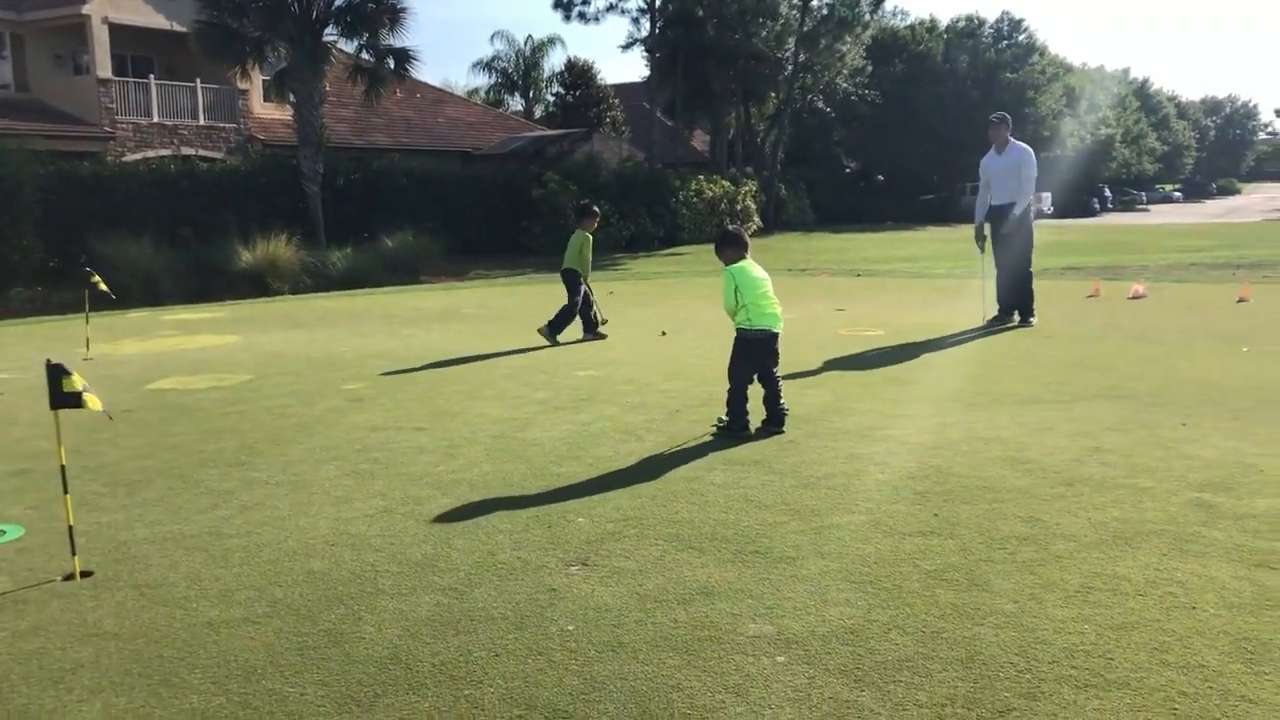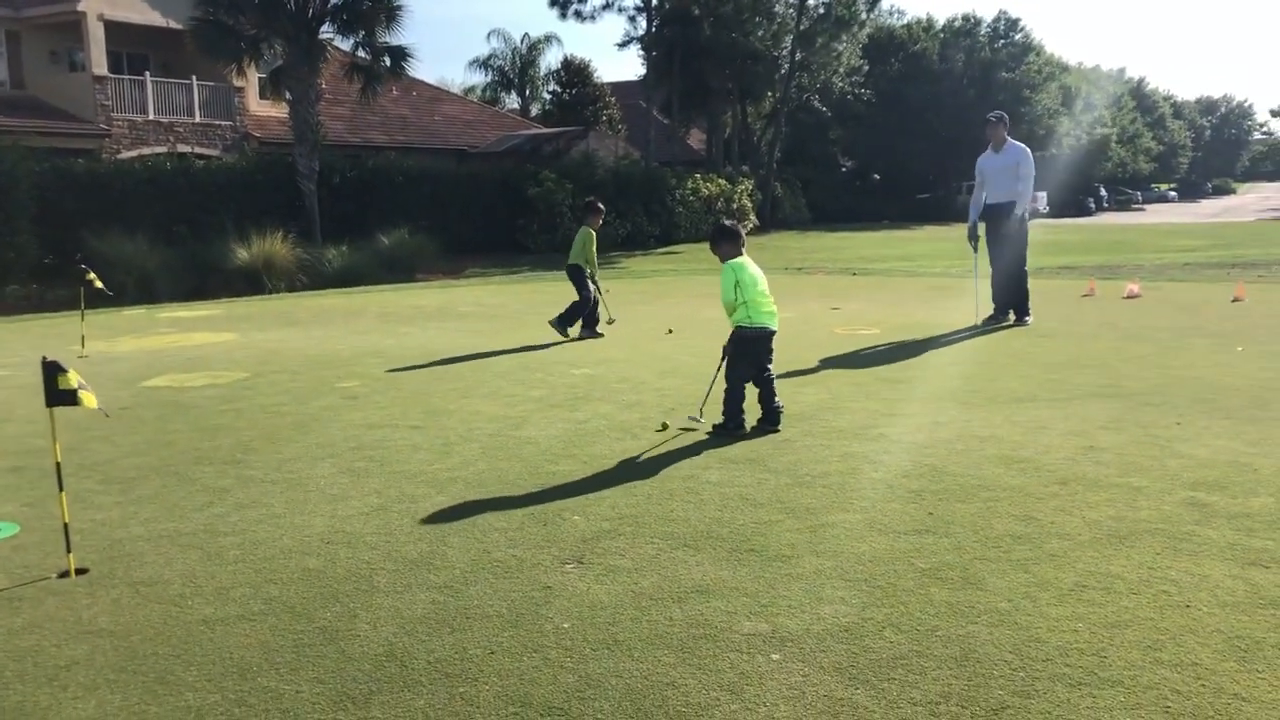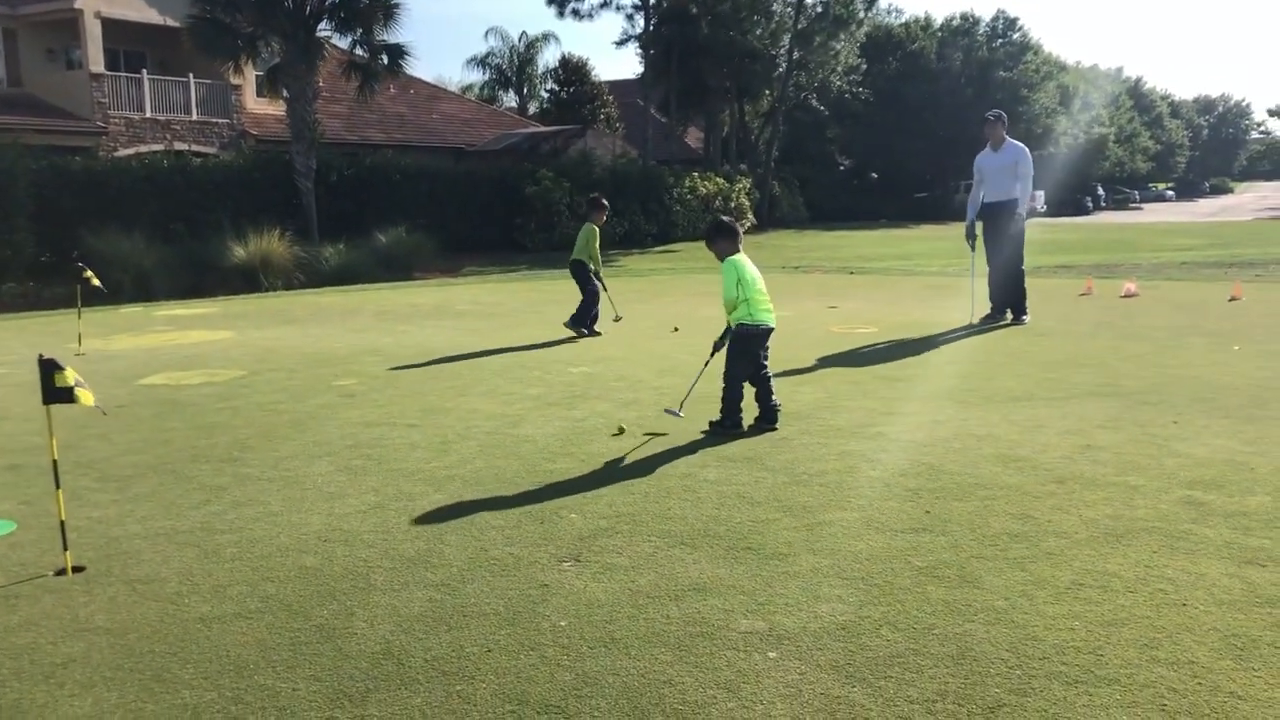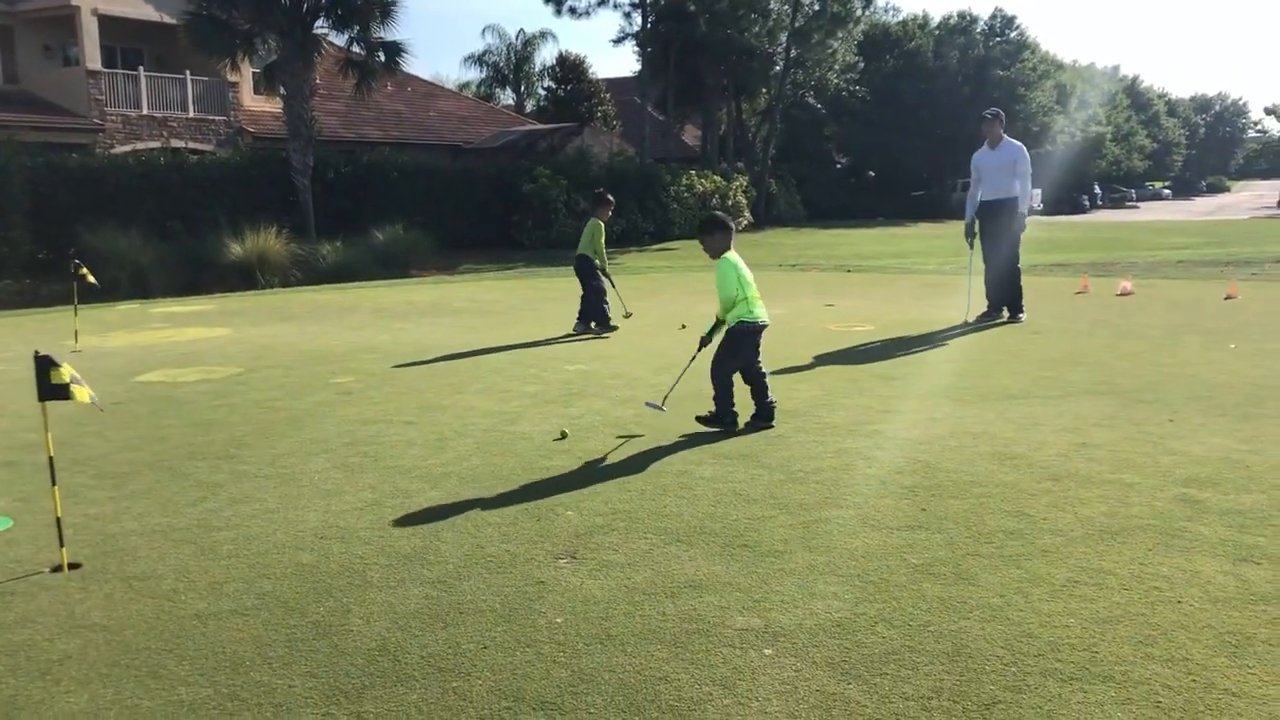
dt=0.1s
person 1, frame 1
left shoulder: (731, 271)
right shoulder: (760, 272)
left elbow: (730, 305)
left wrist: (739, 321)
left hip: (750, 331)
right hip: (772, 329)
left knee: (738, 378)
right knee: (770, 376)
left ankle: (737, 423)
right ankle: (775, 420)
person 1, frame 2
left shoulder: (730, 267)
right shoulder: (753, 267)
left elbow: (729, 301)
left wrist: (733, 318)
right wrist: (732, 339)
left hip: (748, 329)
right hip: (768, 326)
left knee: (735, 377)
right knee: (763, 374)
left ankle: (733, 423)
right ankle: (771, 418)
person 1, frame 3
left shoulder: (730, 264)
right shoulder: (747, 264)
left elbow: (730, 298)
left wrist: (730, 318)
right wrist: (724, 337)
left hip: (747, 327)
right hip: (765, 324)
left knee: (734, 375)
right knee: (760, 373)
left ankle: (730, 421)
right ankle: (768, 416)
person 1, frame 4
left shoulder: (725, 262)
right shoulder: (733, 261)
left elbow: (729, 296)
left wrist: (720, 316)
right wrist: (710, 332)
left hip: (743, 324)
right hip: (752, 322)
left knee: (720, 368)
right knee: (752, 370)
left ankle: (724, 416)
right ankle: (764, 414)
person 2, frame 1
left shoulder: (1023, 152)
right shoulder: (987, 160)
left elbow: (1028, 187)
right elbow: (983, 193)
left wrist: (1014, 215)
right wrist: (979, 224)
left hip: (1020, 212)
right hip: (997, 213)
left knee: (1021, 265)
right knee: (1003, 266)
left ankle: (1027, 313)
right ankle: (1006, 311)
person 2, frame 2
left shoulder: (1020, 152)
right shoulder: (983, 159)
left elbow: (1027, 186)
right elbow: (978, 191)
left wrist: (1017, 214)
right wrist: (972, 222)
left hip: (1014, 212)
right hip: (992, 212)
left knee: (1016, 264)
right knee: (997, 265)
left ankle: (1022, 312)
right ankle: (1001, 310)
person 2, frame 3
left shoulder: (1019, 151)
right shoulder: (981, 158)
left elbow: (1026, 185)
right elbow: (976, 189)
left wrist: (1020, 214)
right wrist: (970, 221)
left hip: (1011, 210)
right hip: (990, 211)
left knee: (1013, 263)
right knee: (994, 264)
left ankle: (1019, 311)
right ankle: (998, 309)
person 2, frame 4
left shoulder: (1016, 149)
right shoulder: (978, 156)
left elbow: (1025, 183)
right elbow: (974, 188)
left wrist: (1022, 213)
right wrist: (969, 220)
left hip: (1008, 207)
right hip: (986, 210)
left knee: (1010, 260)
right knee: (991, 262)
left ankle: (1016, 309)
right ankle: (995, 307)
